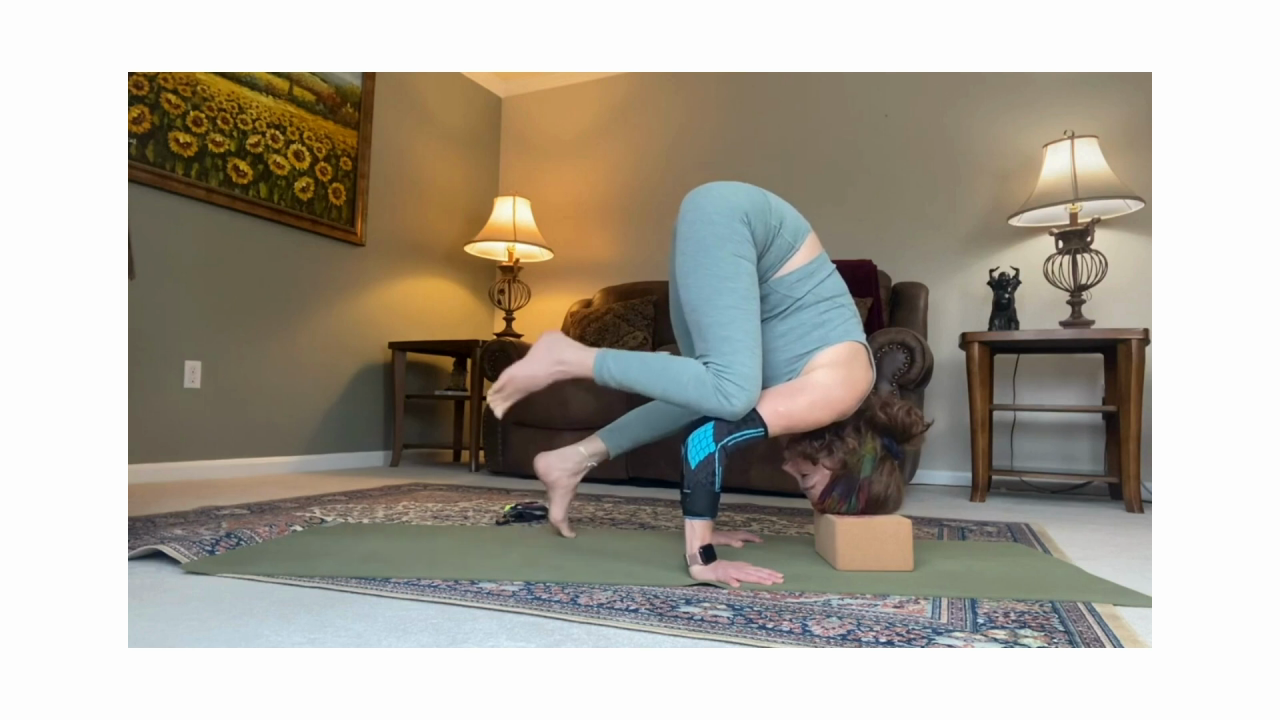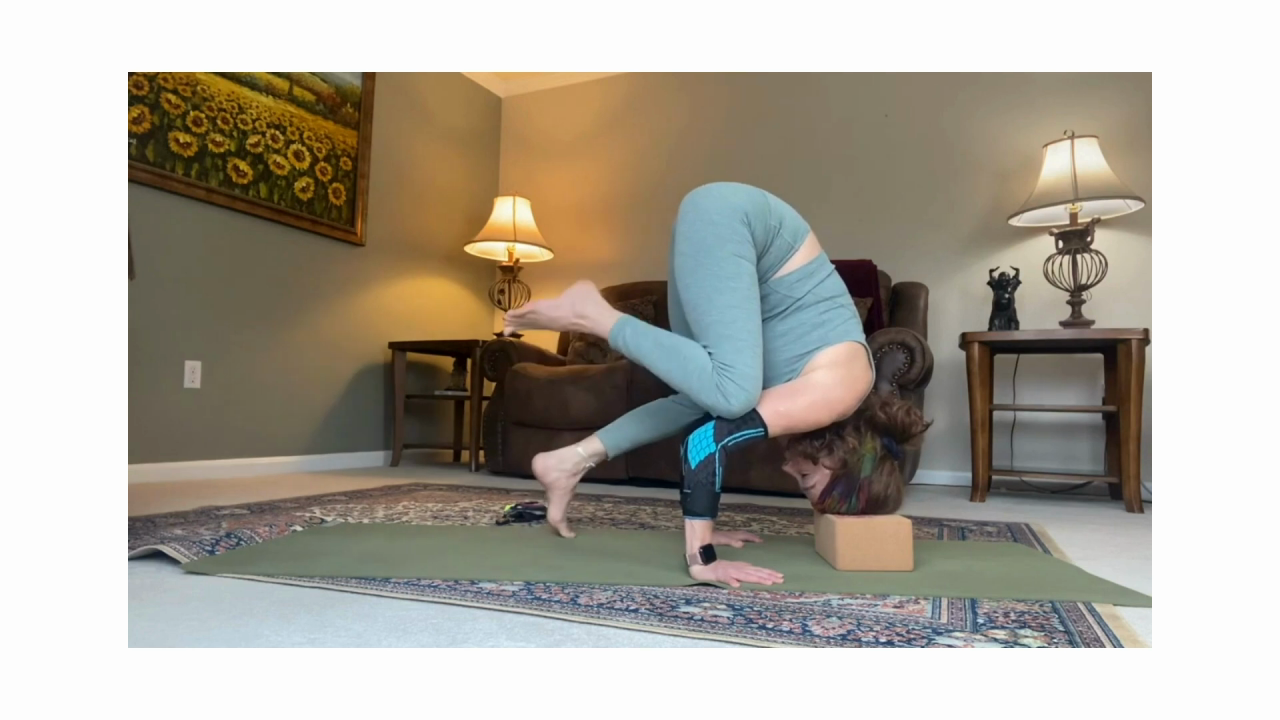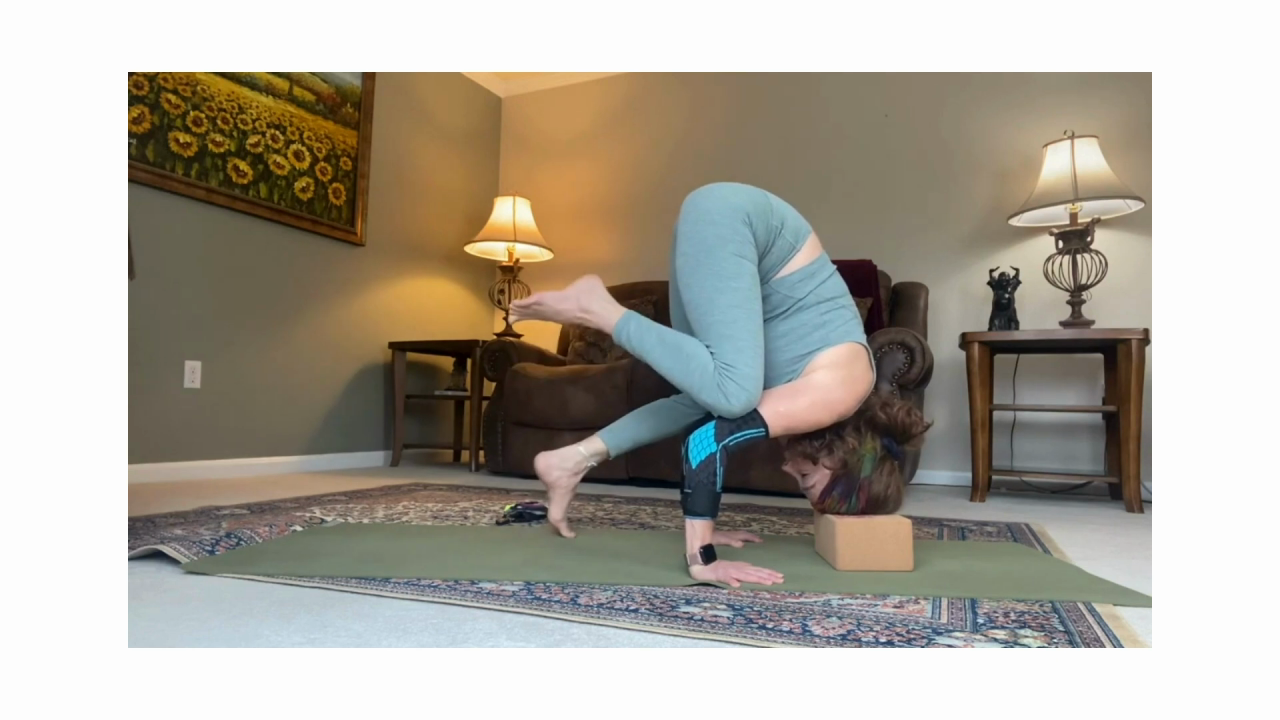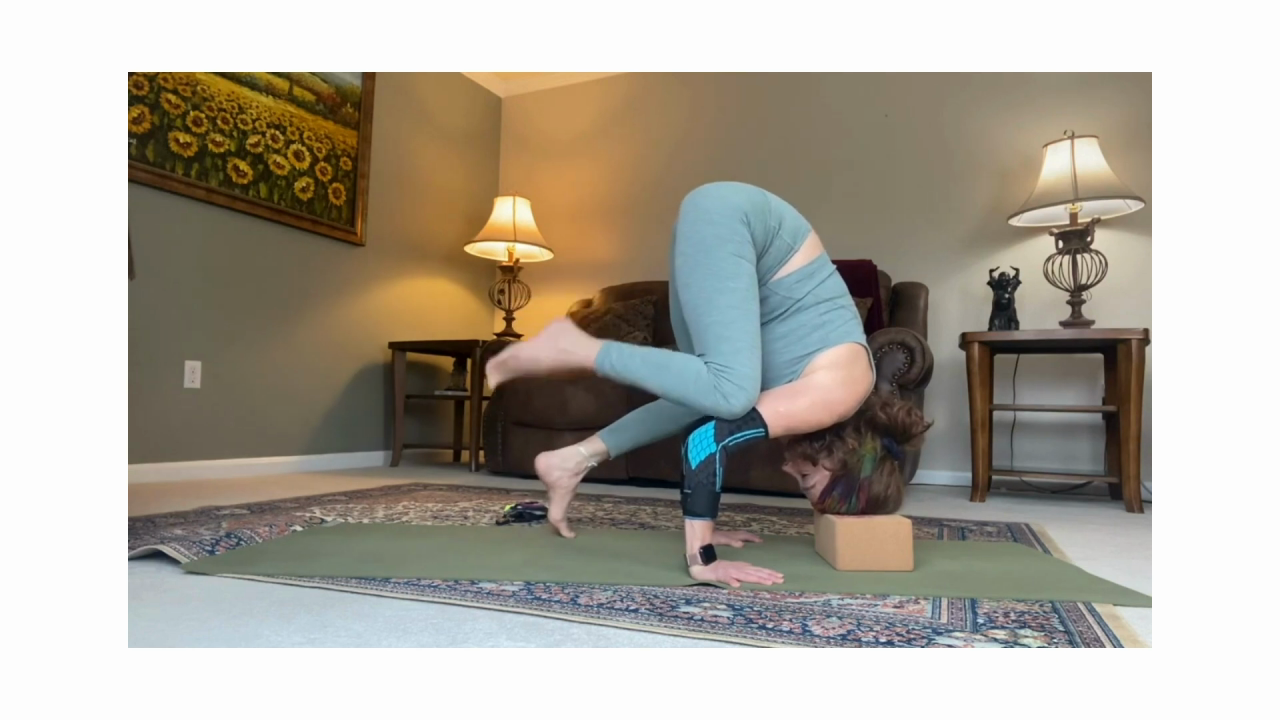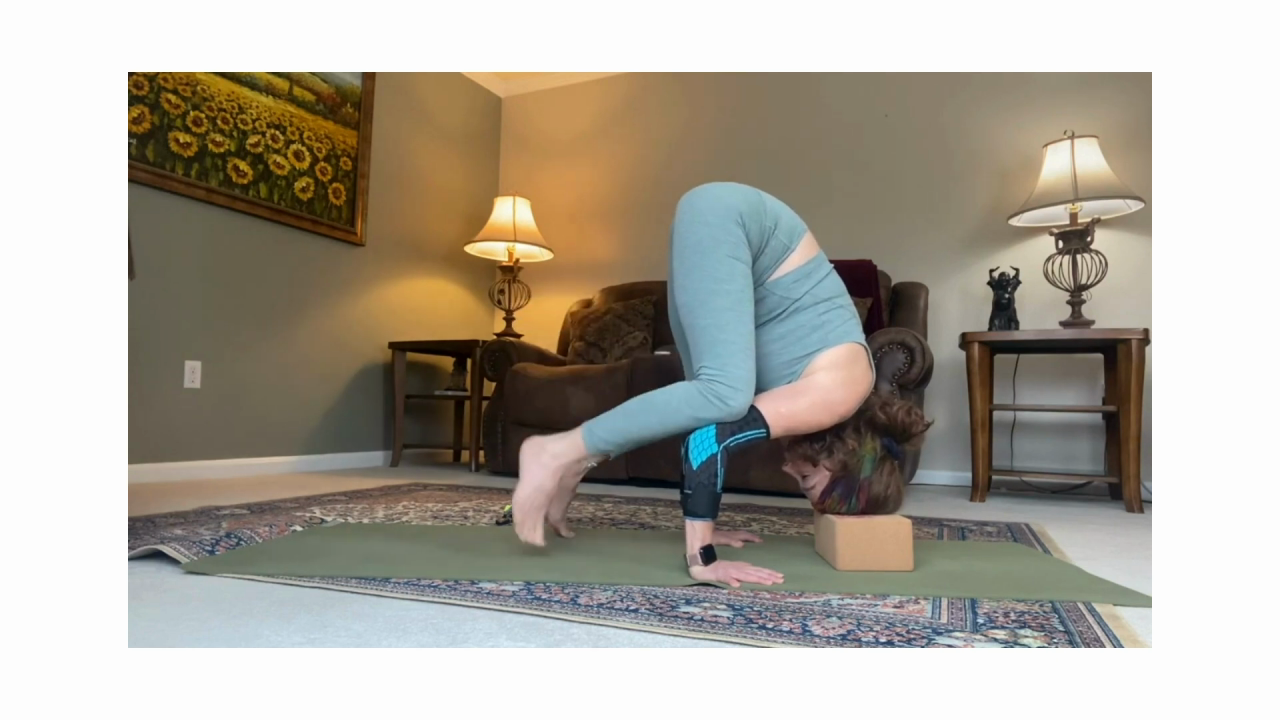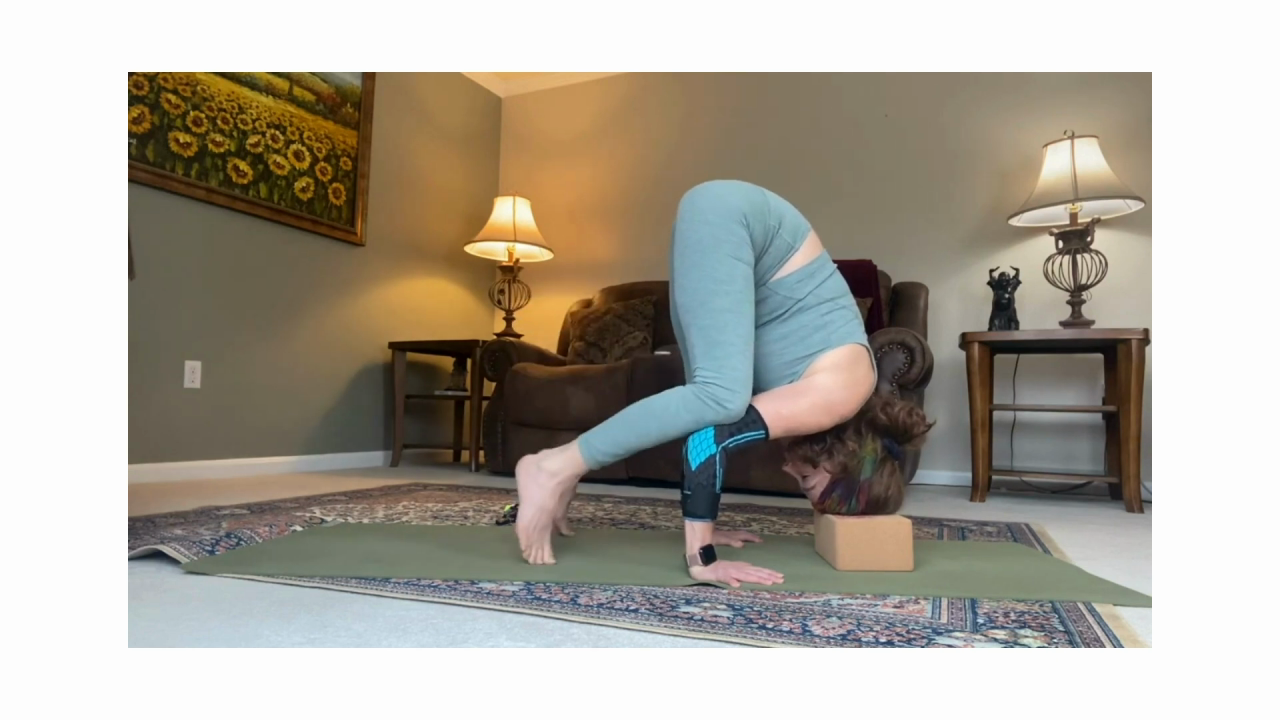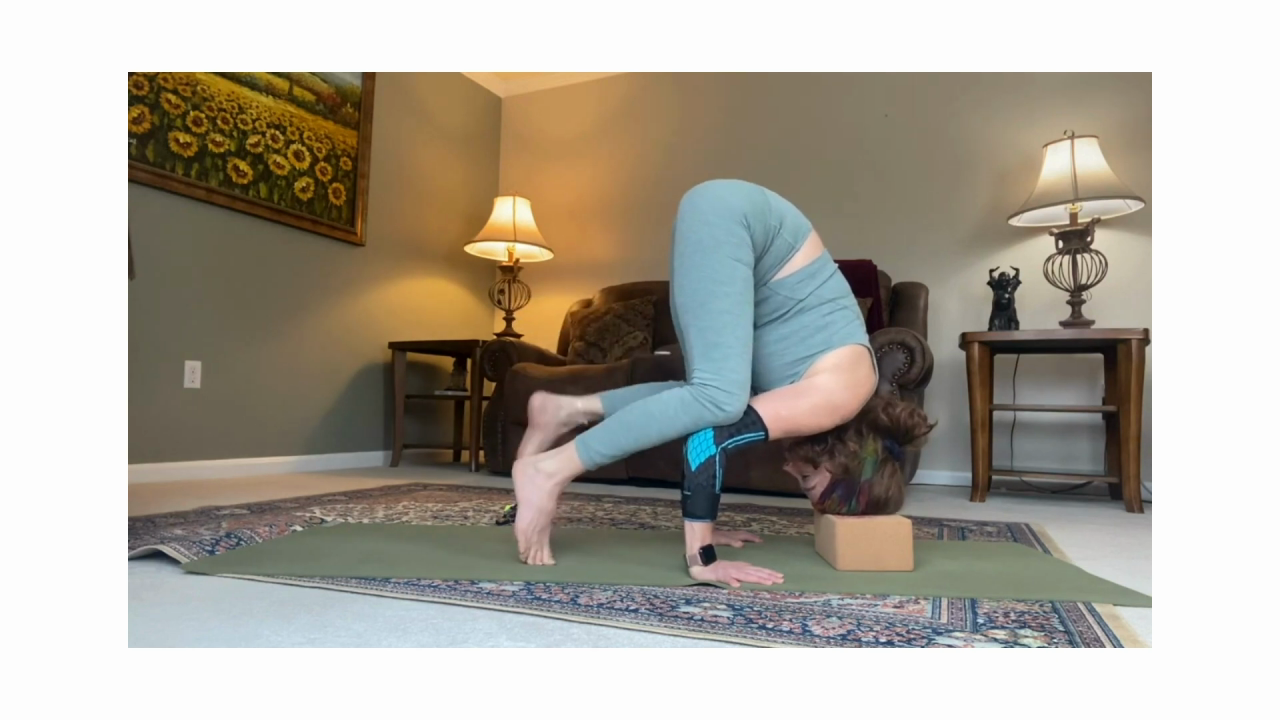
dt=0.3s
person 1, frame 1
left shoulder: (843, 383)
right shoulder: (838, 392)
right elbow: (711, 440)
left wrist: (704, 531)
right wrist: (701, 559)
left hip: (734, 223)
left knee: (707, 396)
right knee: (729, 396)
left ankle: (573, 461)
right ankle: (567, 358)
person 1, frame 2
left shoulder: (837, 386)
right shoulder: (836, 393)
right elbow: (710, 442)
left wrist: (702, 529)
right wrist: (702, 560)
left hip: (730, 226)
right hip: (726, 218)
left knee: (708, 396)
right knee: (729, 394)
left ankle: (572, 462)
right ankle: (593, 315)
person 1, frame 3
left shoulder: (844, 382)
right shoulder: (837, 393)
right elbow: (712, 441)
left wrist: (704, 527)
right wrist: (701, 560)
left hip: (736, 226)
left knee: (710, 398)
right knee: (730, 394)
left ankle: (573, 461)
right ankle: (599, 311)
person 1, frame 4
left shoulder: (839, 383)
right shoulder: (837, 395)
right elbow: (710, 441)
left wrist: (703, 528)
right wrist: (701, 559)
left hip: (734, 226)
right hip: (726, 218)
left knee: (706, 396)
right knee: (728, 394)
left ankle: (576, 461)
right ankle: (570, 350)
person 1, frame 5
left shoulder: (840, 384)
right shoulder: (836, 395)
right elbow: (712, 442)
left wrist: (703, 527)
right wrist: (701, 560)
left hip: (737, 226)
right hip: (723, 216)
left knee: (712, 399)
right knee: (724, 398)
left ankle: (578, 459)
right ankle: (559, 452)
person 1, frame 6
left shoulder: (841, 384)
right shoulder: (837, 397)
right elbow: (713, 440)
left wrist: (703, 526)
right wrist: (701, 559)
left hip: (737, 225)
left knee: (708, 399)
right knee: (720, 399)
left ankle: (570, 458)
right ankle: (554, 471)
person 1, frame 7
left shoulder: (845, 382)
right shoulder: (838, 397)
right elbow: (713, 442)
left wrist: (703, 527)
right wrist: (701, 559)
left hip: (738, 223)
left knee: (710, 399)
right knee: (720, 401)
left ankle: (571, 411)
right ankle: (550, 471)
